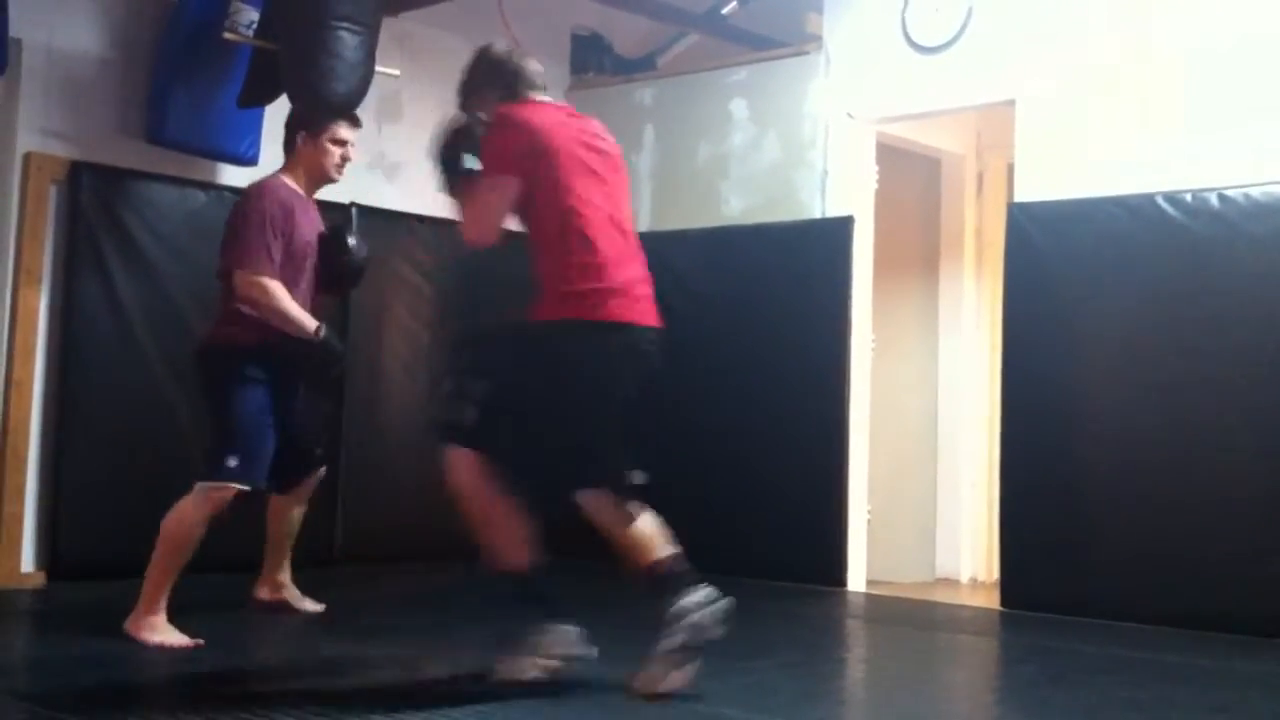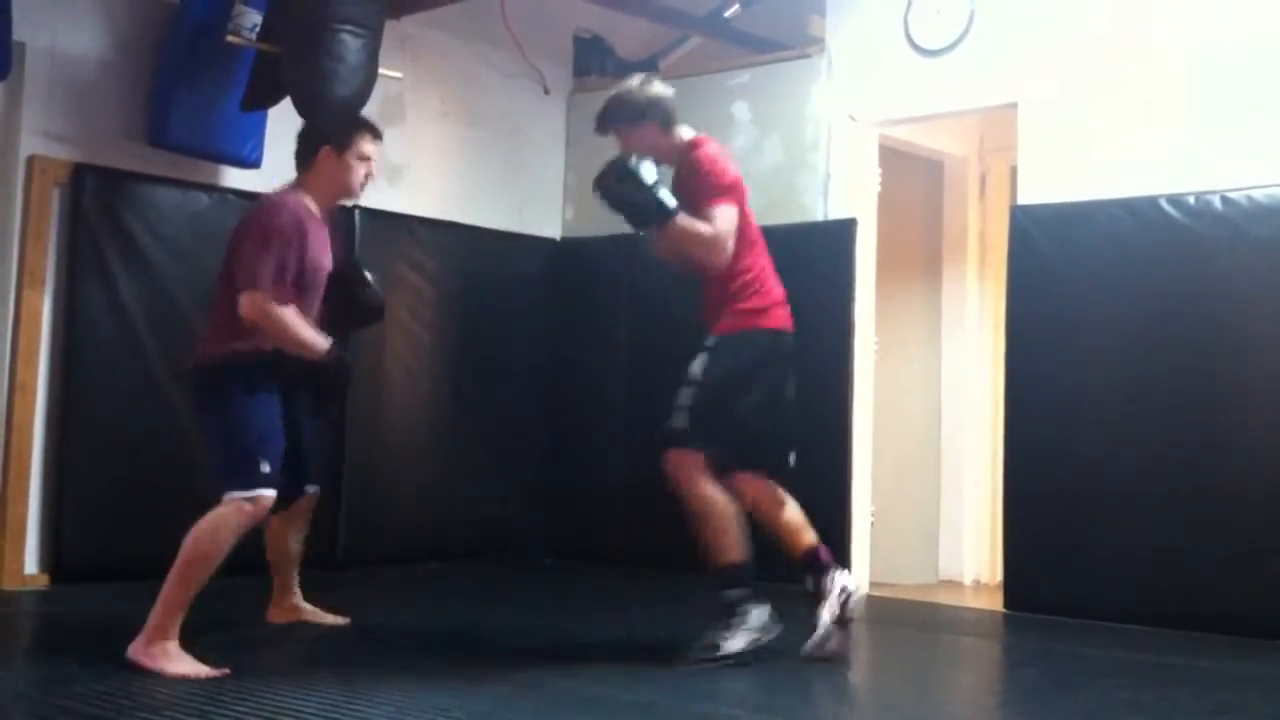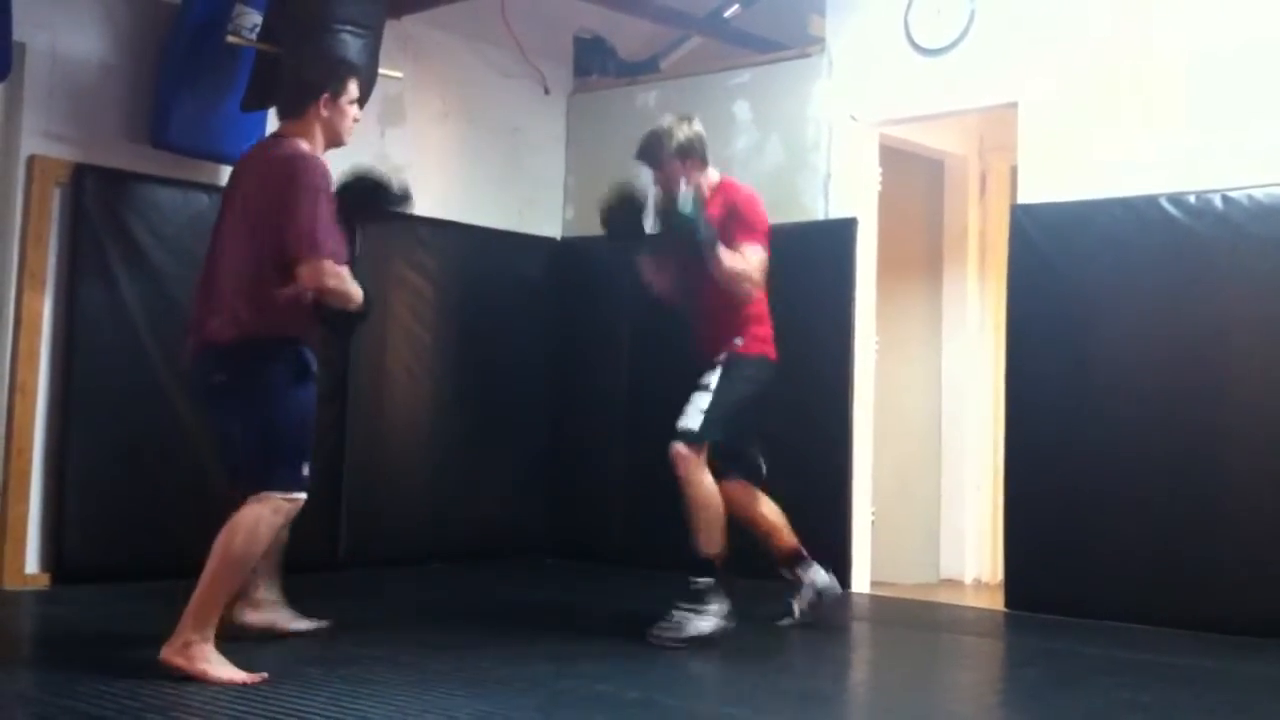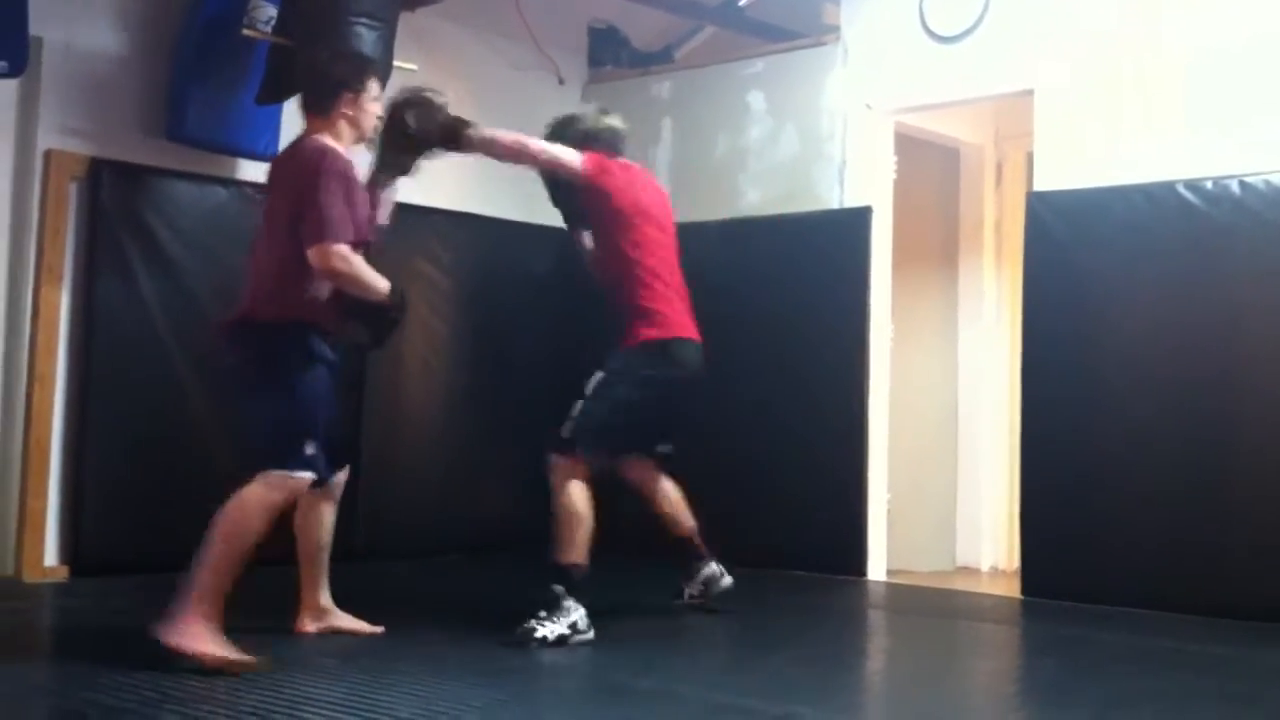
dt=0.5s
person 1, frame 1
left shoulder: (309, 208)
right shoulder: (267, 197)
right elbow: (252, 284)
right wrist: (317, 333)
left hip: (280, 363)
right hip: (243, 361)
left knee: (304, 474)
right knee: (224, 485)
left ankle: (275, 580)
right ankle: (148, 612)
person 1, frame 2
left shoulder: (319, 221)
right shoulder: (280, 213)
right elbow: (257, 307)
right wrist: (324, 350)
left hip: (275, 375)
right hip: (236, 374)
left knee: (299, 493)
right knee: (252, 497)
left ankle: (286, 600)
right ankle: (156, 638)
person 1, frame 3
left shoulder: (263, 157)
right shoulder: (305, 168)
right elbow: (321, 273)
left wrist: (347, 208)
right wrist: (357, 301)
left hip: (225, 342)
right hip: (268, 348)
left knee: (271, 487)
right knee: (279, 495)
left ankle: (259, 598)
right ankle: (191, 640)
person 1, frame 4
left shoulder: (303, 159)
right shoulder: (326, 161)
left elbow: (366, 223)
right elbow: (330, 255)
left wrist: (391, 171)
right wrist: (387, 294)
left hip: (288, 337)
right hip: (287, 337)
left knee: (330, 473)
right knee: (286, 477)
left ankle: (316, 607)
right ankle: (192, 616)
person 2, frame 1
left shoulder: (514, 126)
right shoulder: (597, 133)
left elbow: (480, 229)
left wrist: (458, 173)
left hip: (573, 321)
right hip: (634, 325)
left knee: (467, 460)
right knee: (599, 492)
left ankle: (547, 622)
right ankle: (684, 594)
person 2, frame 2
left shoulder: (703, 160)
right shoulder: (692, 167)
left elbow: (717, 250)
right elbow: (680, 251)
left wrist: (656, 206)
right wrist: (642, 211)
left hip: (747, 328)
right hip: (761, 331)
left knee: (687, 462)
right knee: (749, 475)
left ankle: (745, 605)
right ankle: (827, 578)
person 2, frame 3
left shoulder: (739, 203)
right shoulder: (686, 208)
left elbow: (748, 282)
right elbow: (667, 287)
left wrist: (700, 239)
right wrist: (642, 253)
left hip: (745, 351)
right hip: (722, 354)
left knee: (689, 452)
right knee: (737, 482)
left ankle: (707, 596)
right ankle: (809, 577)
person 2, frame 4
left shoulder: (610, 176)
right shoulder: (645, 187)
left elbow: (534, 151)
left wrist: (464, 134)
right wrist: (581, 225)
left hip: (650, 342)
right hip: (677, 346)
left knee: (568, 464)
right knee: (637, 463)
left ankle: (568, 606)
right ankle: (703, 567)
